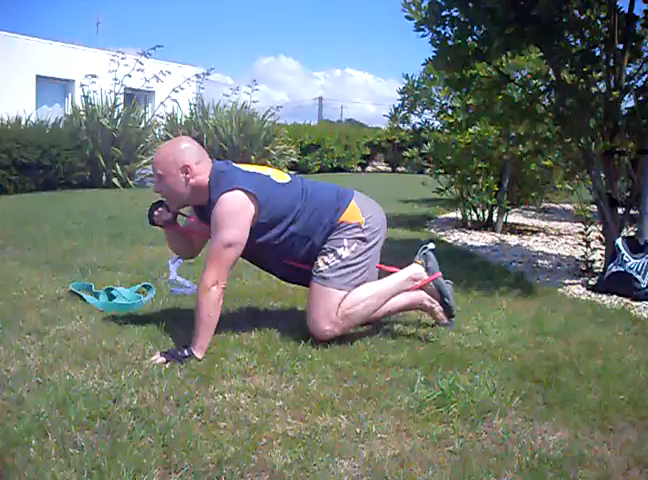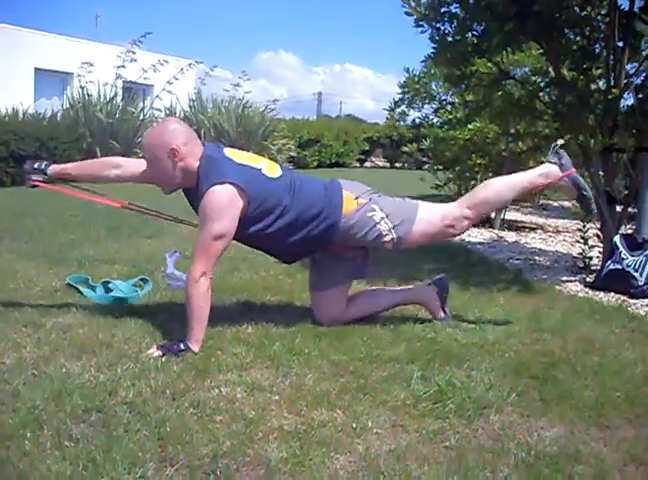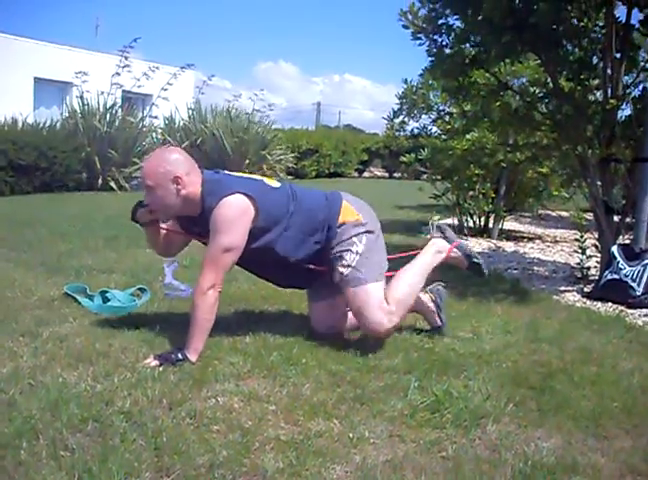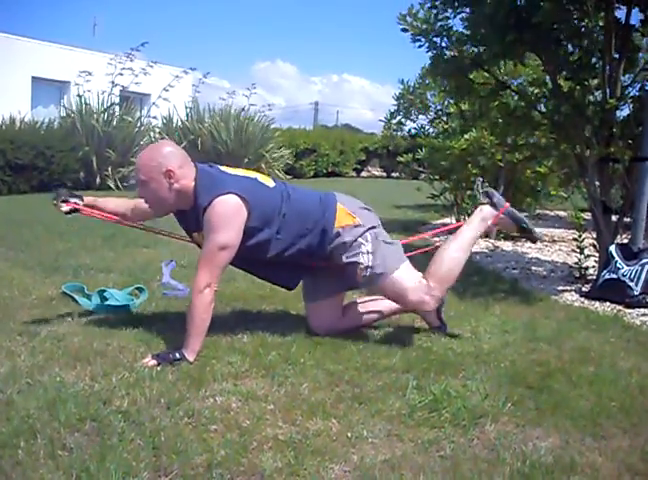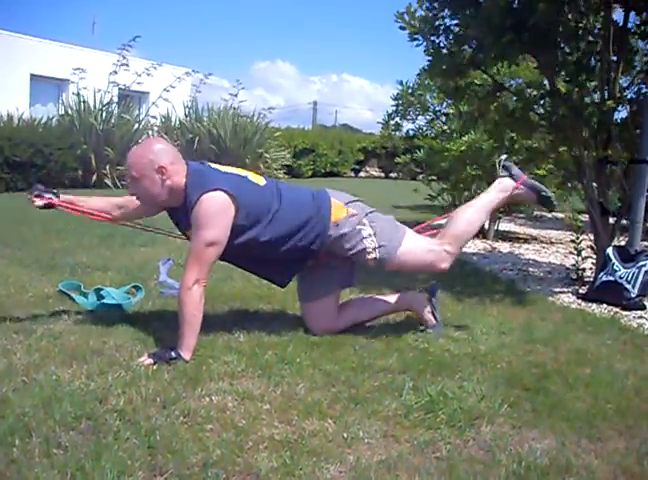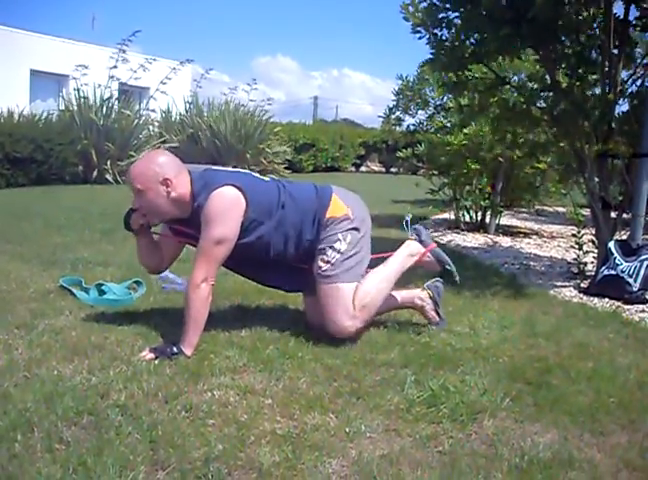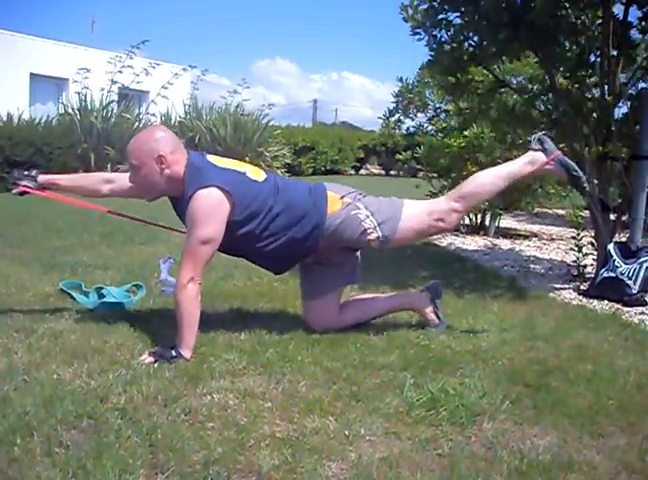
dt=0.7s
person 1, frame 1
left shoulder: (231, 200)
right shoulder: (209, 192)
left elbow: (213, 283)
right elbow: (188, 249)
left wrist: (195, 350)
right wrist: (168, 223)
left hip: (353, 221)
right hip: (345, 220)
left knee: (324, 326)
right knee: (343, 314)
left ankle: (414, 274)
right ankle: (424, 297)
person 1, frame 2
left shoulder: (219, 192)
right shoulder: (200, 161)
left elbow: (200, 275)
right elbow: (118, 169)
left wrist: (192, 344)
right wrist: (52, 171)
left hip: (348, 213)
right hip: (334, 224)
left knee: (459, 214)
right knee: (330, 314)
left ankle: (551, 171)
right ankle: (425, 293)
person 1, frame 3
left shoulder: (230, 206)
right shoulder: (189, 206)
left elbow: (209, 286)
right elbow: (165, 249)
left wrist: (189, 353)
right wrist: (148, 223)
left hip: (349, 221)
right hip: (328, 236)
left knee: (378, 323)
right knee: (325, 325)
left ankle: (437, 248)
right ankle: (423, 299)
person 1, frame 4
left shoulder: (222, 204)
right shoulder: (185, 192)
left elbow: (205, 286)
right elbow: (132, 210)
left wrist: (187, 353)
right wrist: (84, 201)
left hip: (345, 226)
right hip: (326, 239)
left knee: (424, 295)
right knee: (325, 324)
left ankle: (486, 214)
right ankle: (423, 307)
person 1, frame 5
left shoulder: (211, 201)
right shoulder: (166, 189)
left elbow: (193, 282)
right elbow: (119, 208)
left wrist: (183, 351)
right wrist: (61, 199)
left hip: (338, 220)
right hip: (317, 238)
left knee: (440, 253)
right knee: (321, 322)
left ankle: (506, 184)
right ankle: (412, 300)
person 1, frame 6
left shoulder: (219, 199)
right shoulder: (180, 208)
left elbow: (202, 280)
right elbow: (155, 264)
left wrist: (184, 348)
right wrist: (140, 230)
left hip: (337, 216)
right hip: (319, 229)
left knee: (344, 324)
right knee: (321, 319)
left ankle: (413, 250)
right ankle: (420, 297)
person 1, frame 7
left shoulder: (204, 196)
right shoulder: (181, 171)
left elbow: (188, 281)
right elbow: (108, 183)
left wrist: (183, 350)
right wrist: (43, 179)
left hip: (336, 216)
right hip: (320, 235)
left knee: (445, 213)
right knee: (322, 321)
left ankle: (540, 158)
right ankle: (417, 300)
